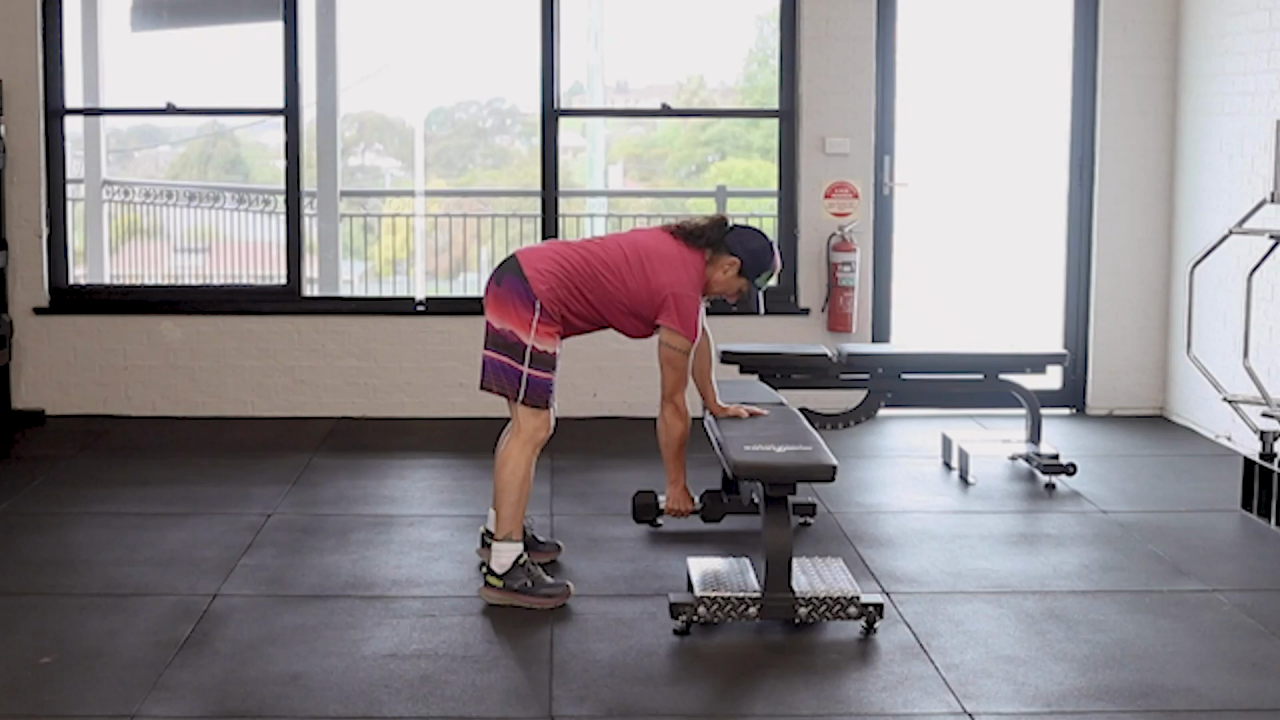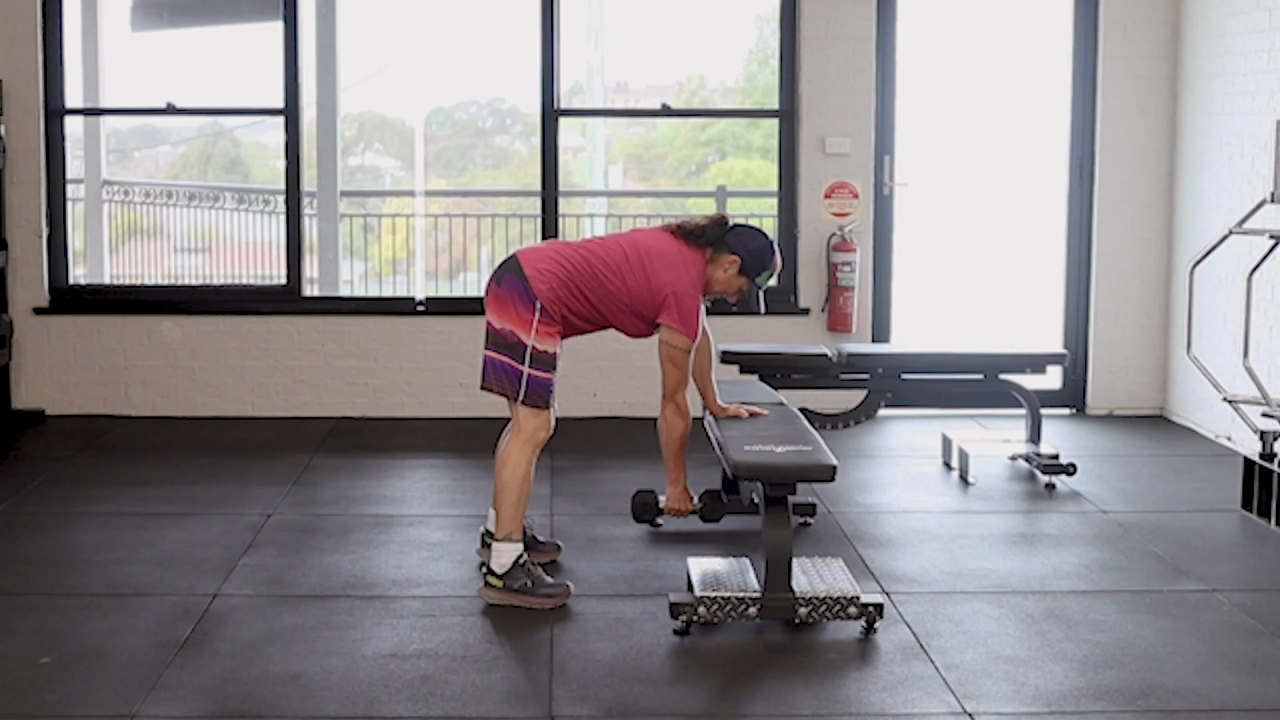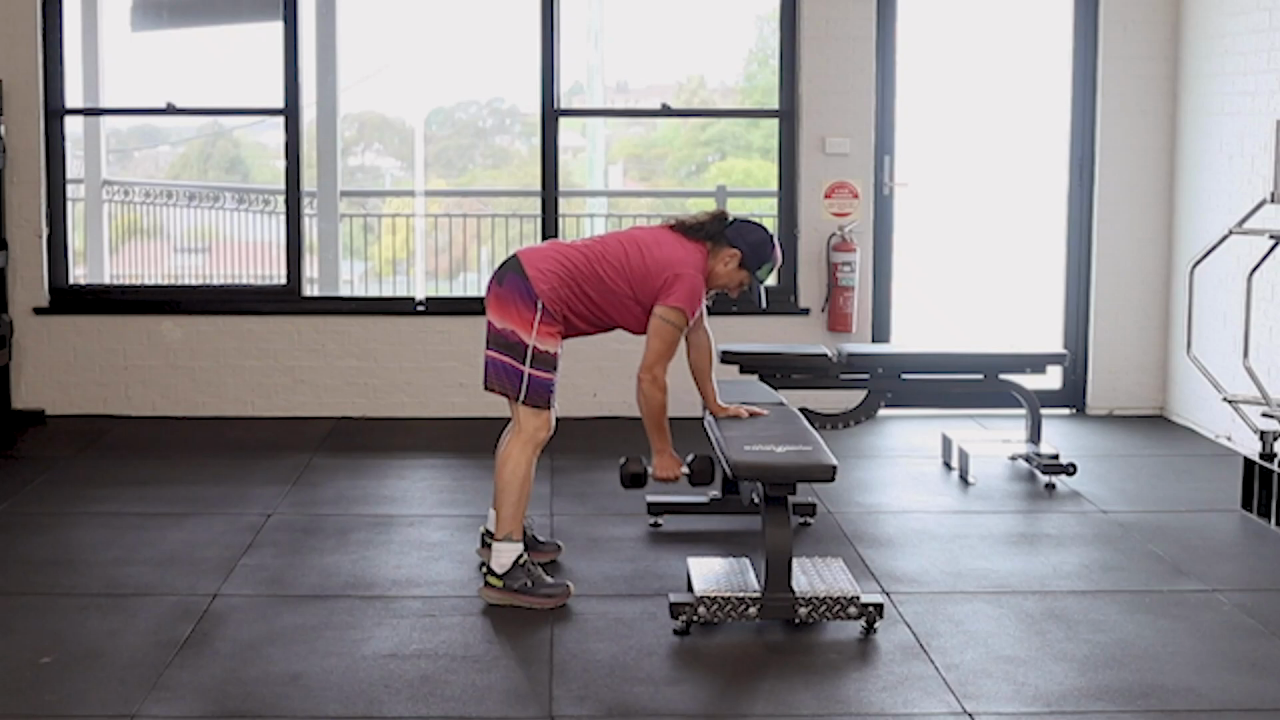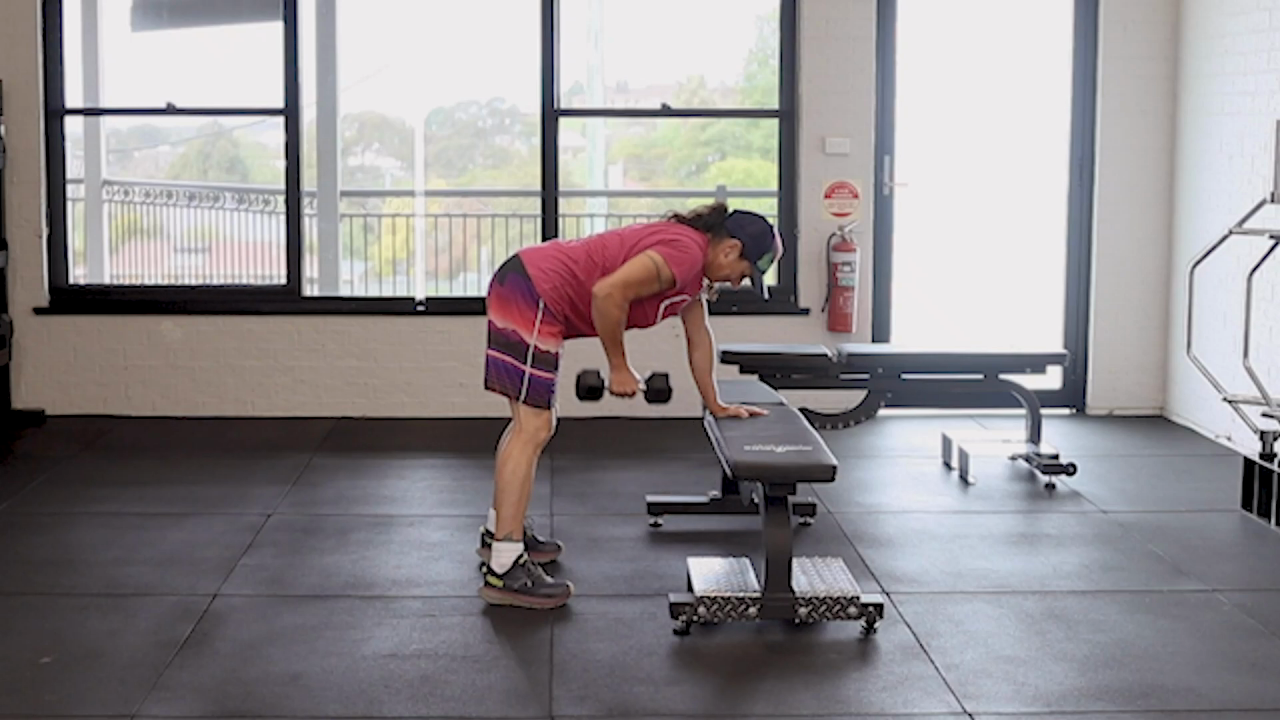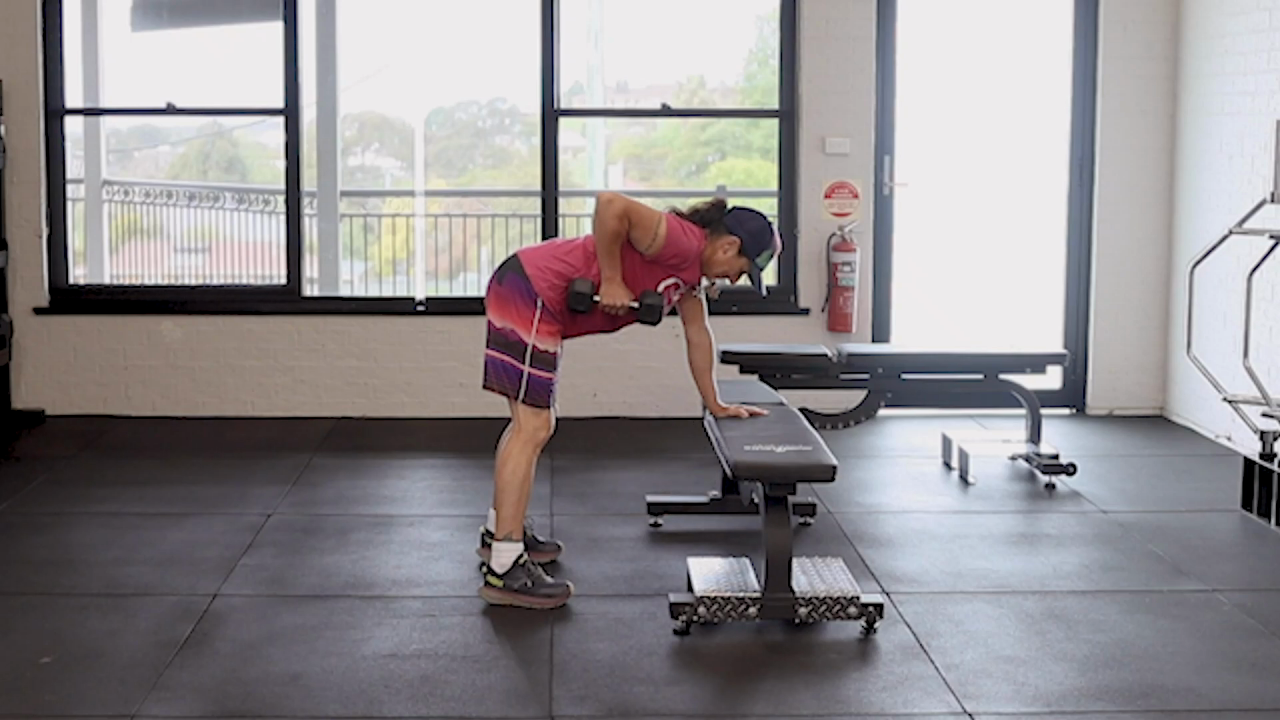
dt=0.4s
person 1, frame 1
left shoulder: (689, 253)
right shoulder: (682, 288)
left elbow: (698, 334)
right elbow: (672, 403)
left wrist: (716, 405)
right wrist: (676, 486)
left hip: (520, 279)
right hip: (530, 296)
left knee: (529, 420)
right knee: (532, 429)
left ankle: (499, 530)
right ankle: (504, 569)
person 1, frame 2
left shoulder: (690, 255)
right shoulder: (683, 288)
left elbow: (699, 335)
right elbow: (673, 403)
left wrist: (715, 405)
right wrist: (677, 485)
left hip: (521, 281)
right hip: (530, 296)
left knee: (528, 420)
right knee: (532, 430)
left ankle: (499, 529)
right ankle: (504, 569)
person 1, frame 3
left shoulder: (690, 251)
right shoulder: (686, 276)
left elbow: (698, 333)
right elbow: (650, 375)
left wrist: (715, 405)
right wrist: (661, 450)
left hip: (523, 285)
right hip: (530, 295)
left knee: (528, 421)
right knee: (533, 429)
left ankle: (499, 530)
right ankle: (504, 570)
person 1, frame 4
left shoulder: (694, 259)
right shoulder: (683, 255)
left elbow: (698, 333)
right elbow: (606, 292)
left wrist: (715, 404)
right wrist: (619, 368)
left hip: (526, 290)
right hip: (530, 294)
left knee: (531, 420)
right knee: (533, 429)
left ankle: (499, 530)
right ankle: (504, 570)
person 1, frame 5
left shoulder: (692, 264)
right shoulder: (681, 243)
left elbow: (697, 333)
right elbow: (611, 204)
left wrist: (715, 404)
right wrist: (612, 281)
left hip: (528, 293)
right hip: (528, 292)
left knee: (529, 422)
right knee: (533, 430)
left ankle: (499, 531)
right ankle: (504, 569)
